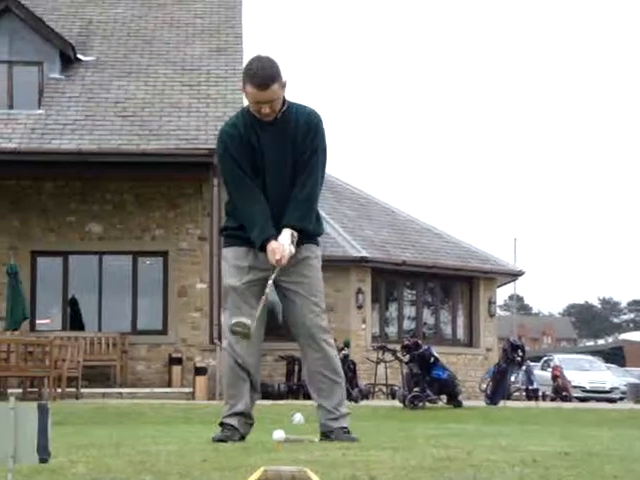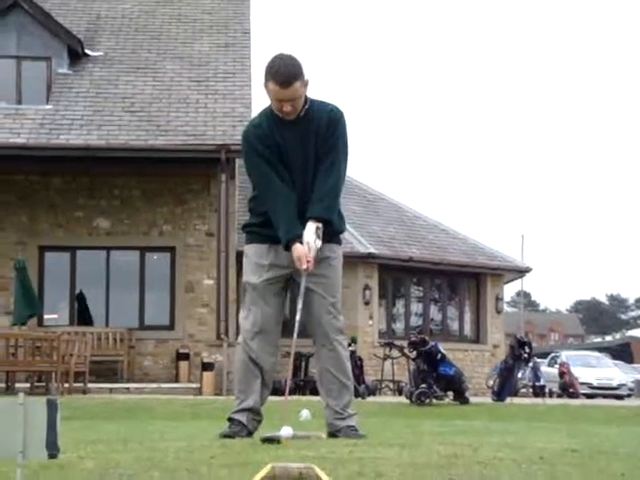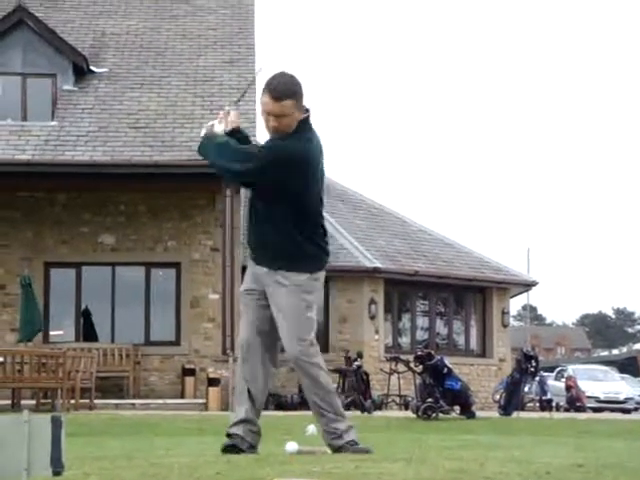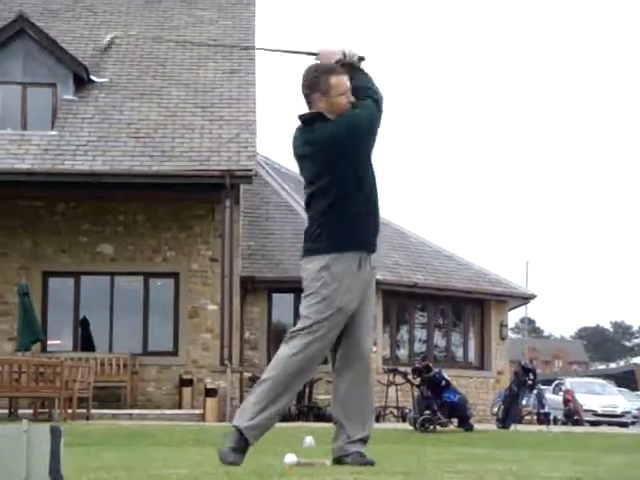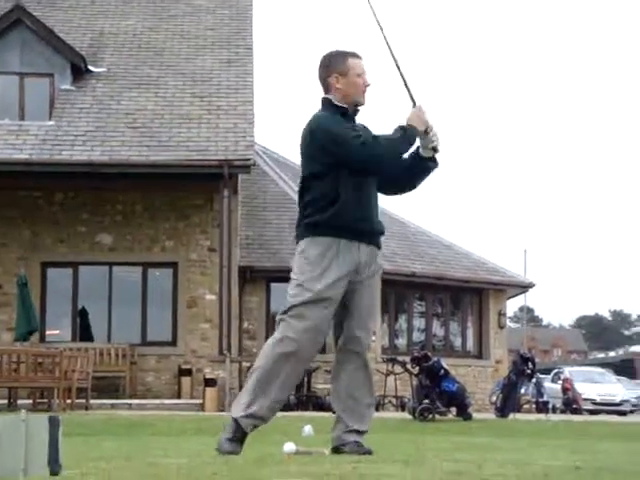
dt=1s
person 1, frame 1
left shoulder: (308, 122)
right shoulder: (232, 133)
left elbow: (309, 183)
right elbow: (243, 193)
left wrist: (289, 234)
right wrist: (267, 241)
left hip: (299, 242)
right hip: (245, 244)
left knee: (315, 332)
right knee: (239, 336)
left ankle: (334, 420)
right ankle: (236, 419)
person 1, frame 2
left shoulder: (331, 119)
right shoulder: (256, 132)
left elbow: (331, 179)
right elbow: (273, 191)
left wrist: (314, 228)
right wrist: (293, 240)
left hip: (321, 240)
right hip: (267, 241)
left knee: (329, 331)
right knee: (256, 331)
left ankle: (341, 419)
right ankle: (245, 415)
person 1, frame 3
left shoulder: (292, 152)
right shoulder: (291, 138)
left elbow: (229, 162)
right elbow: (248, 160)
left wrist: (213, 135)
right wrist: (233, 132)
left hip: (295, 270)
right hip: (263, 264)
left knee: (301, 351)
right knee: (251, 346)
left ankle: (340, 434)
right ankle: (243, 432)
person 1, frame 4
left shoulder: (307, 134)
right shoulder: (347, 130)
left elbow: (359, 101)
right elbow: (372, 98)
left wrist: (338, 70)
right wrist: (350, 65)
left hip: (355, 259)
right hip: (335, 260)
left knee: (356, 355)
right knee: (304, 347)
left ankle: (350, 443)
right ankle: (243, 429)
person 1, frame 5
left shoulder: (360, 133)
right shoulder: (322, 127)
left elbow: (395, 180)
right elbow: (375, 157)
left wrist: (426, 152)
right wrist: (409, 130)
left hip: (366, 249)
right hip: (324, 245)
left knee: (357, 345)
right knee: (295, 336)
left ankle: (349, 432)
right ankle: (241, 422)
